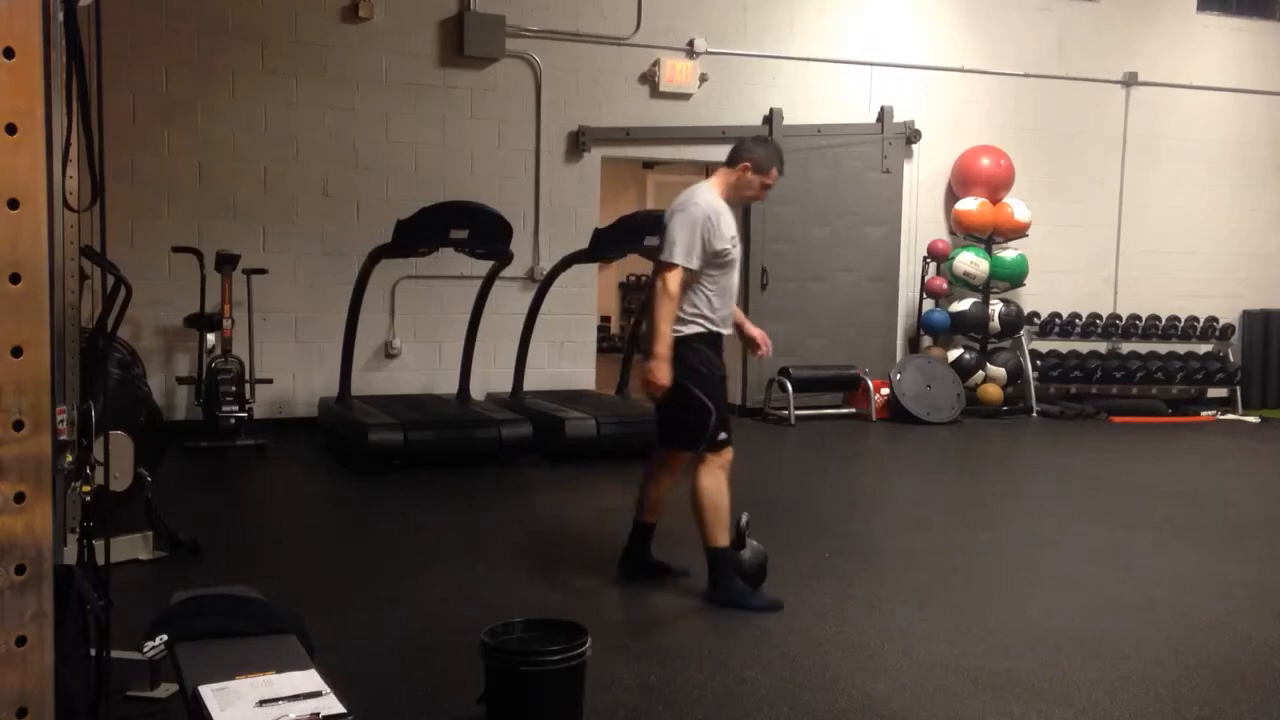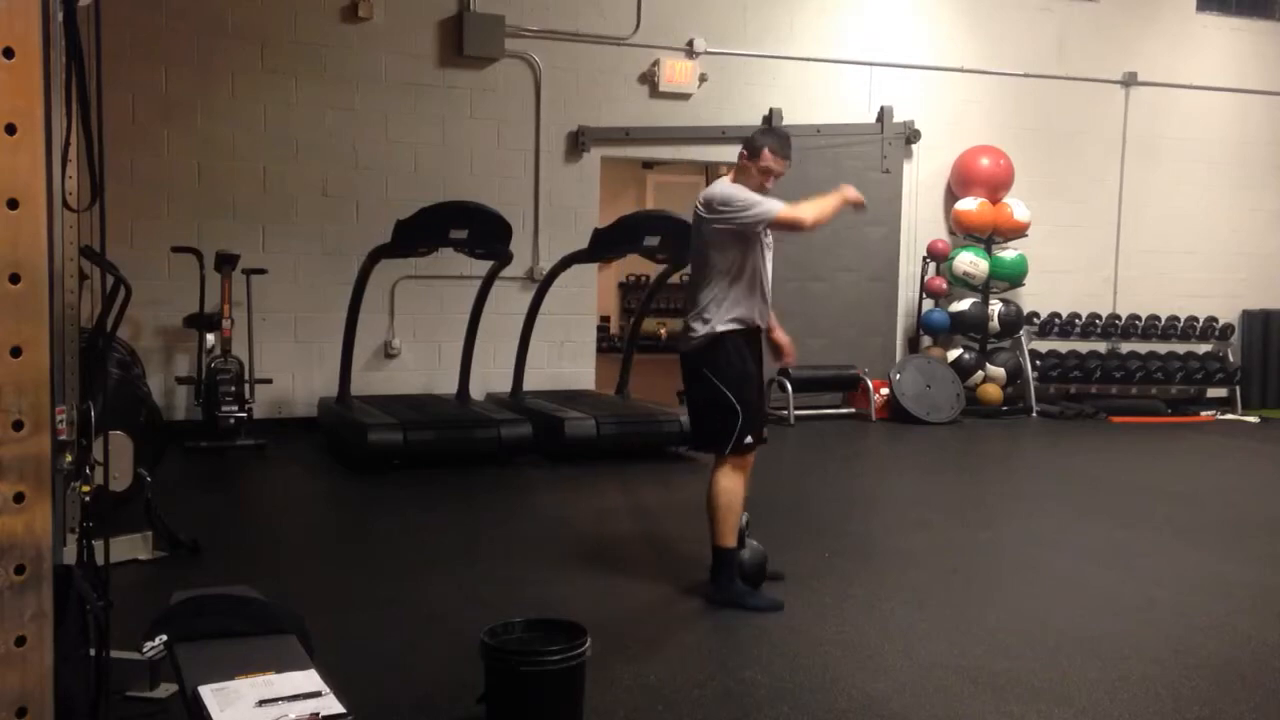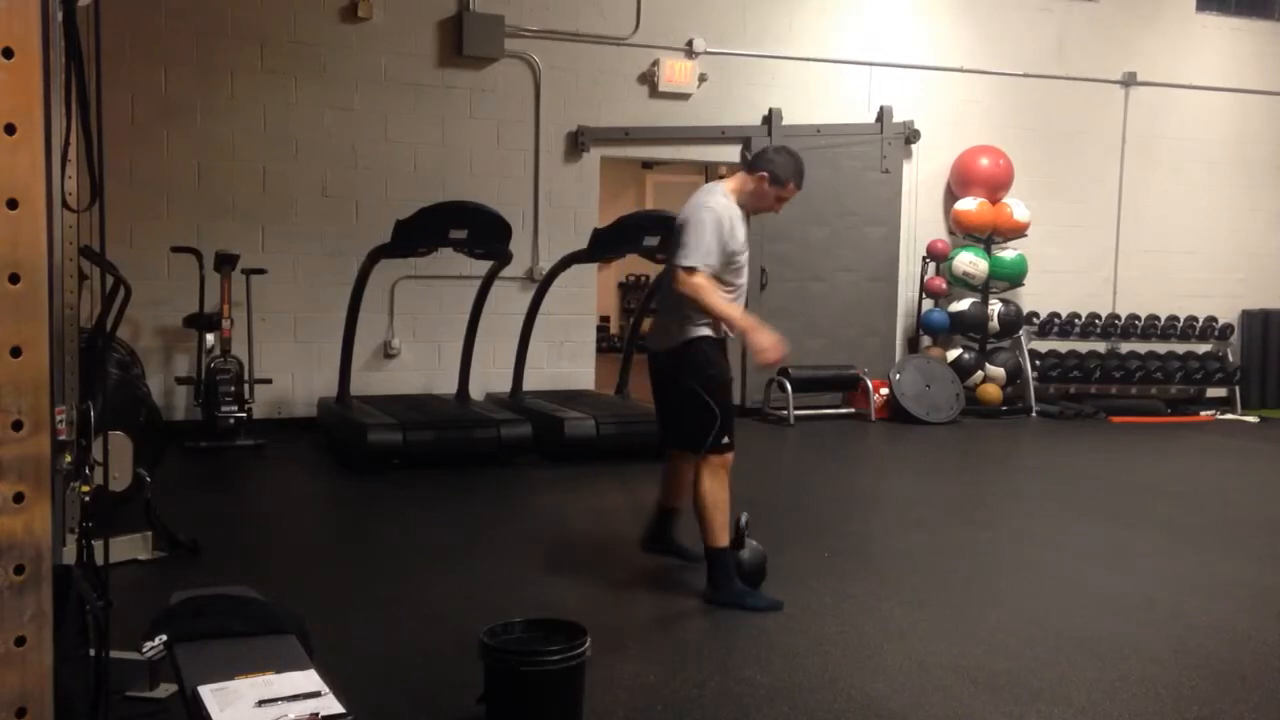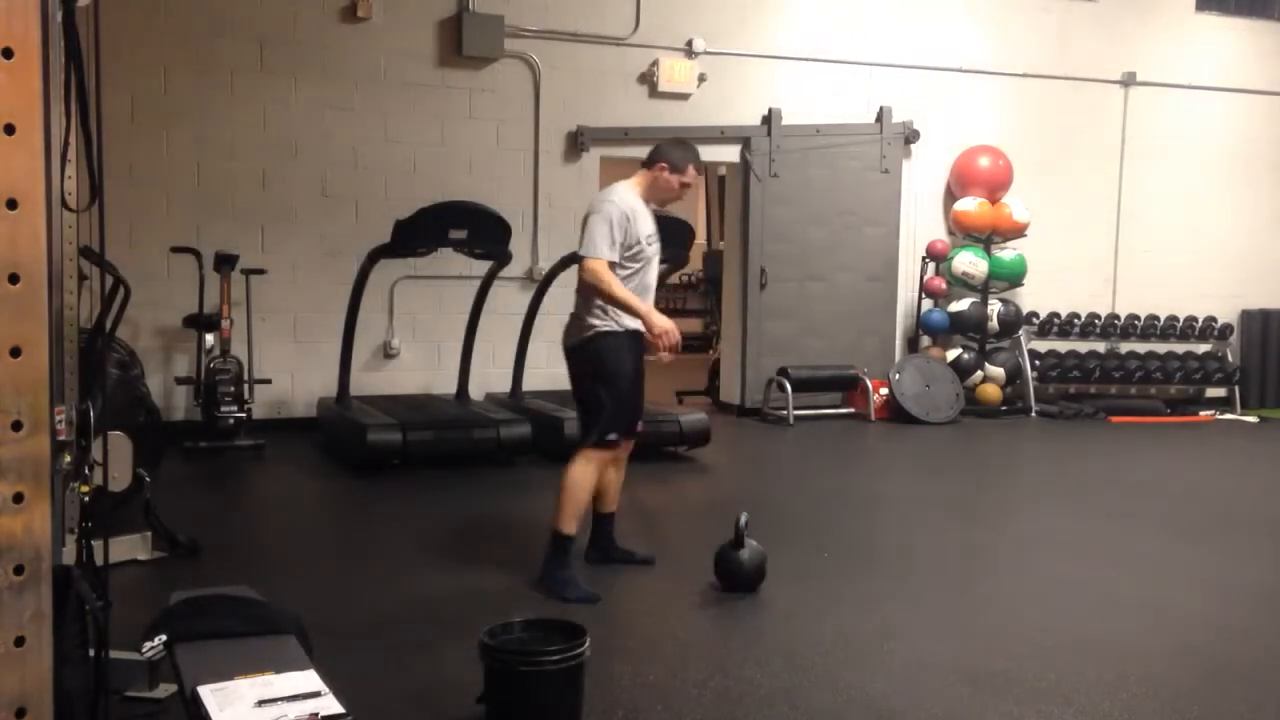
dt=0.7s
person 1, frame 1
left shoulder: (720, 209)
right shoulder: (699, 207)
right elbow: (669, 281)
left wrist: (744, 325)
right wrist: (659, 355)
left hip: (700, 343)
right hip: (687, 347)
left knee: (675, 452)
right knee: (715, 456)
left ankle: (637, 553)
right ankle: (723, 579)
person 1, frame 2
left shoulder: (750, 205)
right shoulder: (724, 198)
right elbow: (802, 219)
left wrist: (772, 329)
right wrist: (842, 195)
left hip: (738, 339)
right hip: (719, 345)
left knee: (742, 454)
right knee: (735, 456)
left ankle: (733, 559)
right ankle: (725, 579)
person 1, frame 3
left shoulder: (729, 205)
right shoulder: (712, 209)
right elbow: (690, 281)
right wrist: (752, 329)
left hip: (693, 342)
right hip: (691, 345)
left knee: (691, 448)
right knee: (716, 455)
left ankle: (660, 530)
right ankle: (722, 579)
person 1, frame 4
left shoulder: (642, 208)
right shoulder: (615, 205)
right elbow: (594, 272)
left wrist: (647, 329)
right wrist: (650, 316)
left hip: (626, 339)
right hip: (601, 339)
left knee: (621, 443)
right knee: (597, 448)
left ankle: (603, 542)
right ankle: (556, 565)
